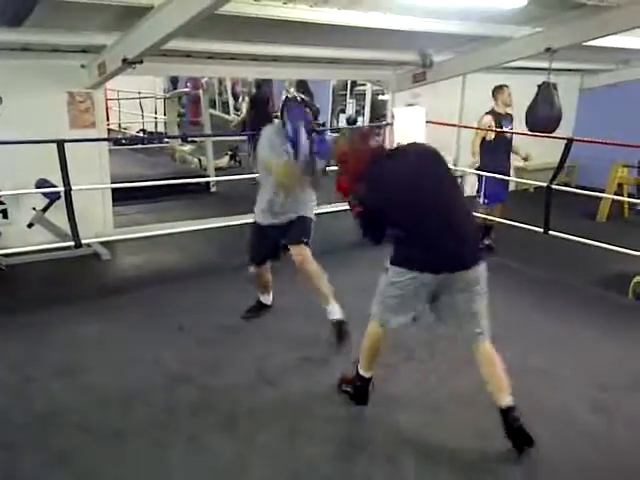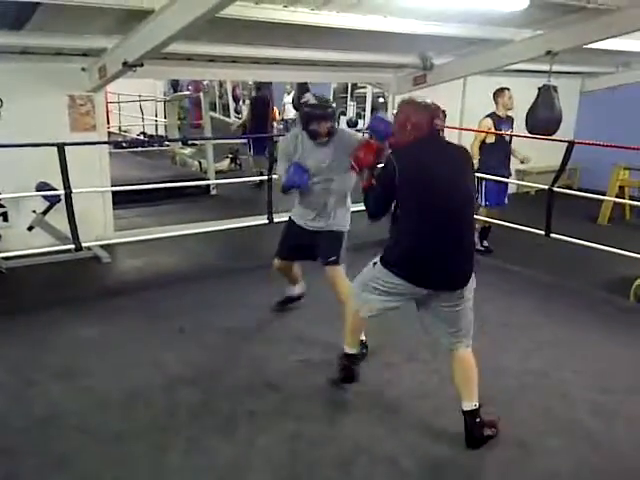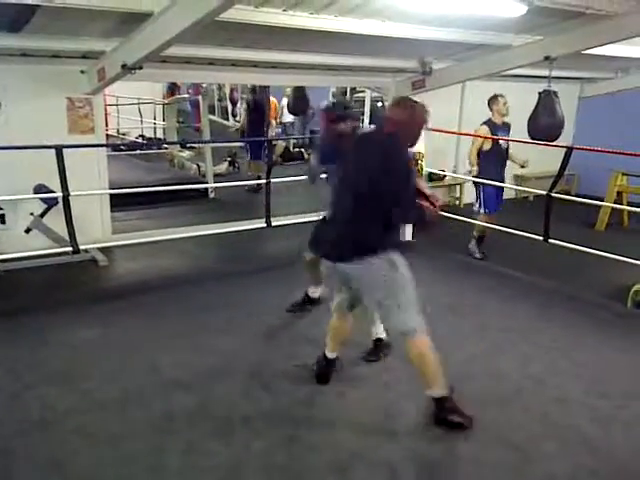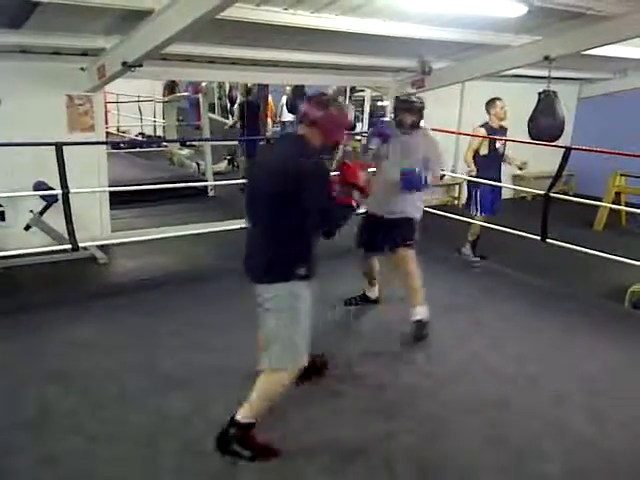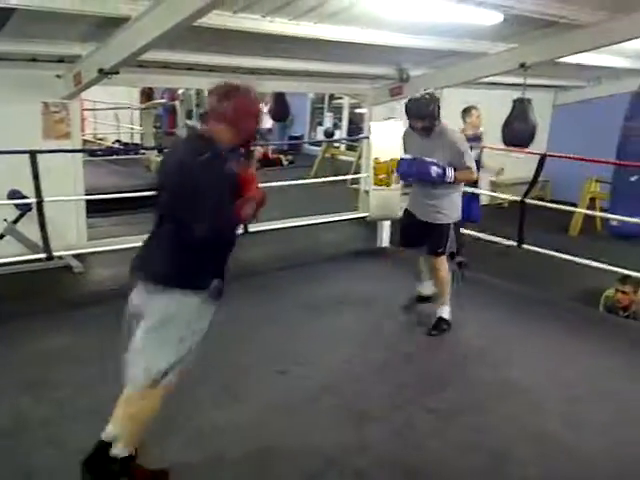
dt=0.4s
person 1, frame 1
left shoulder: (369, 187)
right shoulder: (424, 153)
left elbow: (375, 236)
left wrist: (354, 204)
left hip: (414, 264)
right hip: (467, 258)
left knee: (381, 321)
right knee: (479, 338)
left ankle: (360, 384)
right ankle: (511, 419)
person 1, frame 2
left shoulder: (399, 158)
right shoulder: (463, 157)
left elbow: (375, 209)
left wrist: (368, 174)
left hip: (404, 265)
right hip: (456, 272)
left knee: (362, 293)
right knee: (461, 343)
left ankle: (348, 362)
right ankle: (474, 421)
person 1, frame 3
left shoulder: (360, 143)
right shoulder: (397, 157)
right elbow: (397, 214)
right wrist: (422, 203)
left hip: (333, 244)
right hip: (370, 250)
left knee: (344, 305)
right knee: (412, 328)
left ankle: (326, 362)
right ankle: (442, 402)
person 1, frame 4
left shoulder: (277, 149)
right shoulder: (307, 164)
right elbow: (328, 225)
left wrist: (331, 187)
right wrist: (351, 193)
left hip: (261, 259)
right hip: (284, 268)
left knee: (286, 326)
right knee: (286, 360)
left ankle: (304, 363)
right ankle: (237, 431)
person 1, frame 5
left shoulder: (187, 149)
right shoulder: (212, 162)
right elbow: (208, 230)
left wrist: (234, 194)
right wrist: (246, 205)
left hip: (157, 272)
right hip: (187, 283)
left knee: (149, 371)
right knee: (154, 374)
person 2, frame 1
left shoulder: (309, 135)
right shoulder: (271, 137)
right elbow: (287, 180)
right wrist: (296, 144)
left hip: (298, 210)
right hip: (268, 213)
left knee: (301, 257)
right knee: (258, 268)
left ankle: (336, 316)
right ankle: (265, 299)
person 2, frame 2
left shoulder: (347, 140)
right shoulder: (290, 142)
right elbow: (283, 182)
right wrist: (289, 181)
left hip: (334, 219)
right hip: (302, 216)
left knee: (334, 274)
right knee: (282, 264)
left ankle: (358, 337)
right ankle: (295, 291)
person 2, frame 3
right shoulder: (328, 141)
right elbow: (313, 176)
right wrist: (322, 162)
right knee: (311, 257)
left ankle: (380, 337)
right ankle: (314, 294)
person 2, frame 4
left shoulder: (428, 141)
right shoulder: (387, 130)
left elbow: (435, 177)
right elbow: (371, 161)
left wrist: (422, 179)
right wrist: (378, 140)
left hip: (406, 209)
right hip: (377, 206)
left knee: (405, 258)
right knee: (368, 253)
left ankle: (420, 315)
right ankle: (372, 292)
person 2, frame 5
left shoulder: (451, 139)
right shoulder: (410, 134)
left elbow: (472, 174)
left wrist: (442, 174)
right wrist: (405, 167)
left hip: (441, 209)
right hip: (416, 204)
left knee: (437, 259)
right knee: (408, 247)
left ankle: (444, 315)
right ankle: (426, 289)
person 3, frame 1
left shoulder: (509, 117)
right shoulder: (489, 118)
right elbow: (476, 142)
left wrist: (521, 154)
right wrist: (476, 159)
left hip: (503, 169)
right hip: (488, 169)
left knee: (500, 204)
right knee: (486, 204)
left ankle: (486, 236)
person 3, frame 2
left shoulder: (510, 120)
right shoulder: (488, 121)
right elbow: (475, 144)
left wrist: (520, 157)
right wrist: (475, 160)
left hip: (503, 171)
right hip: (488, 172)
left knee: (497, 207)
right knee: (486, 206)
left ankle: (484, 238)
right ankle: (477, 237)
person 3, frame 3
left shoulder: (506, 127)
right shoulder: (485, 128)
right elbow: (473, 152)
left wrist: (518, 161)
right wrist: (474, 167)
left hip: (499, 178)
right hip: (485, 179)
left knee: (491, 213)
right knee: (485, 213)
left ankle: (479, 244)
right ankle: (473, 243)
person 3, frame 4
left shoulder: (503, 130)
right shoulder: (482, 132)
right elbow: (469, 154)
left wrist: (515, 163)
right wrist: (471, 168)
left hip: (495, 181)
right hip: (480, 181)
left knee: (487, 216)
right knee: (480, 215)
left ankle: (473, 245)
right ankle: (467, 247)
person 3, frame 5
left shoulder: (478, 138)
left wrist: (493, 171)
left hip: (472, 187)
left knee: (471, 222)
right knee: (456, 223)
left ankle: (457, 253)
right ankle: (451, 254)
